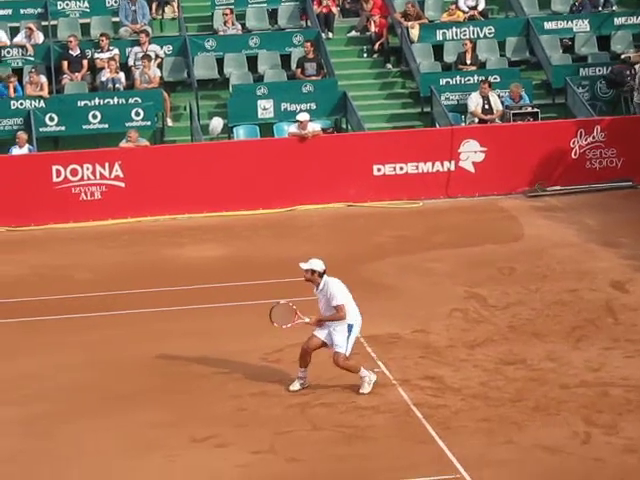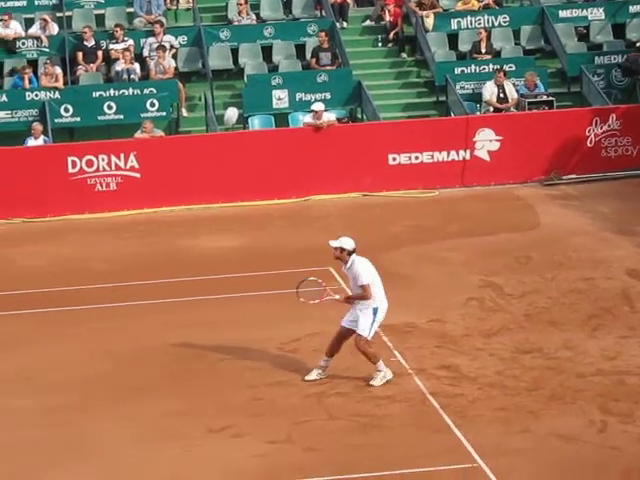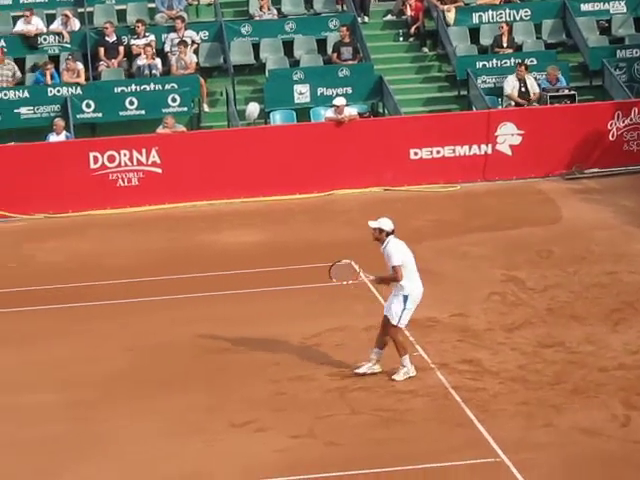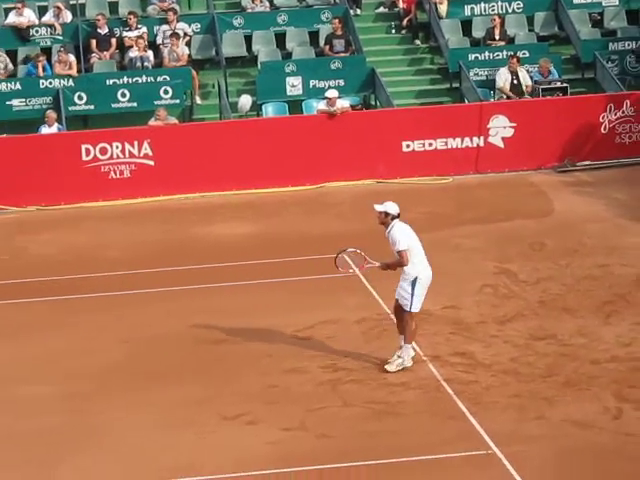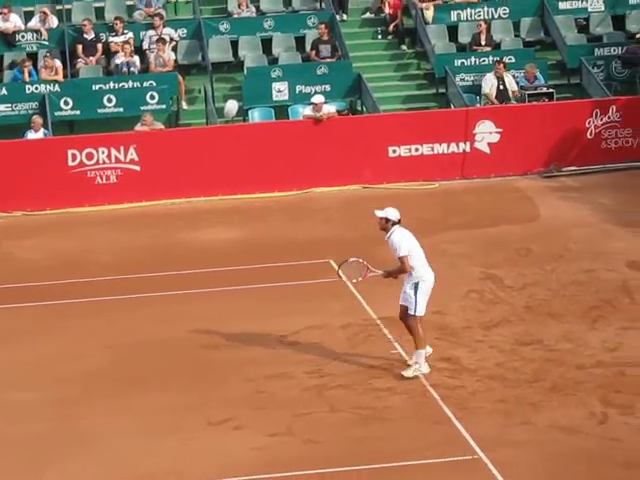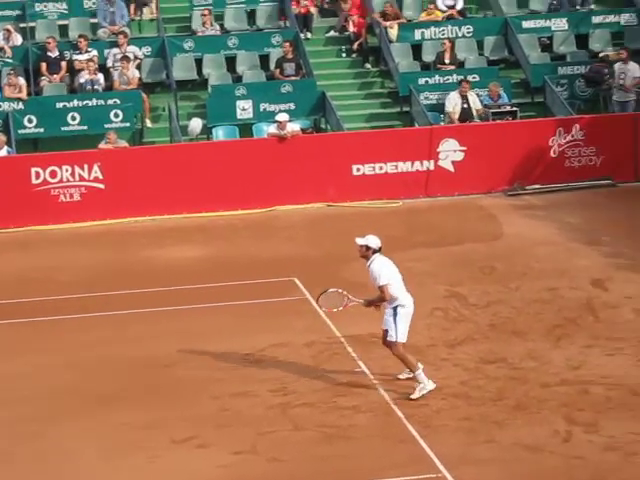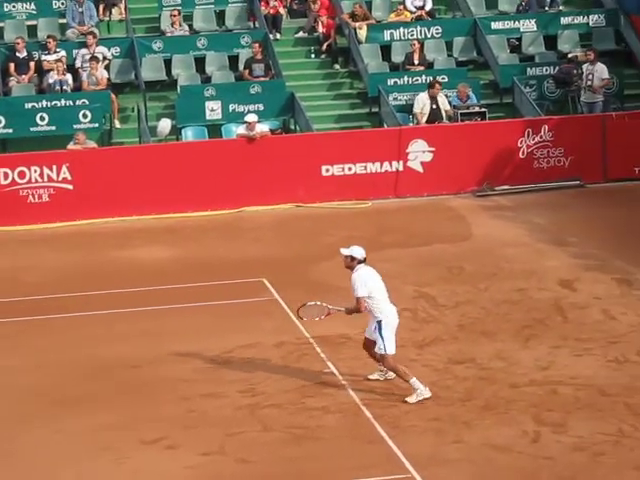
dt=0.1s
person 1, frame 1
left shoulder: (333, 287)
right shoulder: (318, 287)
left elbow: (342, 315)
left wrist: (319, 319)
right wrist: (318, 320)
left hip: (347, 325)
right hip: (330, 324)
left knee: (339, 360)
right knee: (306, 347)
left ankle: (367, 376)
right ankle: (301, 379)
person 1, frame 2
left shoulder: (360, 266)
right shoulder: (349, 265)
left elbow: (368, 295)
left wrist: (348, 297)
right wrist: (350, 299)
left hip: (374, 308)
right hip: (359, 307)
left knee: (361, 344)
right knee: (339, 337)
left ankle: (383, 371)
right ankle: (321, 369)
person 1, frame 3
left shoulder: (393, 248)
right shoulder: (389, 245)
left elbow: (398, 277)
left wrist: (380, 279)
right wrist: (384, 278)
left hip: (408, 293)
right hip: (400, 291)
left knee: (394, 331)
right knee: (384, 328)
left ankle: (408, 367)
right ankle: (373, 363)
person 1, frame 4
left shoulder: (397, 232)
right shoulder: (395, 229)
left elbow: (404, 261)
left wrist: (385, 265)
right wrist: (391, 264)
left hip: (417, 277)
right hip: (411, 276)
left knee: (408, 317)
right knee: (398, 312)
left ankle: (405, 358)
right ankle: (405, 350)
person 1, frame 5
left shoulder: (397, 238)
right shoulder: (397, 234)
left elbow: (405, 267)
left wrist: (388, 272)
right wrist: (391, 272)
left hip: (420, 280)
right hip: (413, 280)
left knee: (413, 322)
right knee: (404, 316)
left ankle: (420, 363)
right ankle: (424, 350)
person 1, frame 6
left shoulder: (376, 266)
right shoulder: (379, 261)
left elbow: (385, 296)
left wrist: (370, 302)
right wrist: (376, 300)
left hip: (399, 307)
right hip: (395, 306)
left knee: (397, 349)
right knee: (387, 341)
left ankle: (424, 382)
right ankle: (413, 368)
person 1, frame 7
left shoulder: (357, 277)
right shoulder: (368, 270)
left elbow: (360, 308)
left wrist: (349, 310)
right wrist: (364, 303)
left hip: (384, 319)
right hip: (387, 315)
left knee: (388, 361)
right knee: (368, 345)
left ankle: (421, 389)
right ankle: (385, 371)
